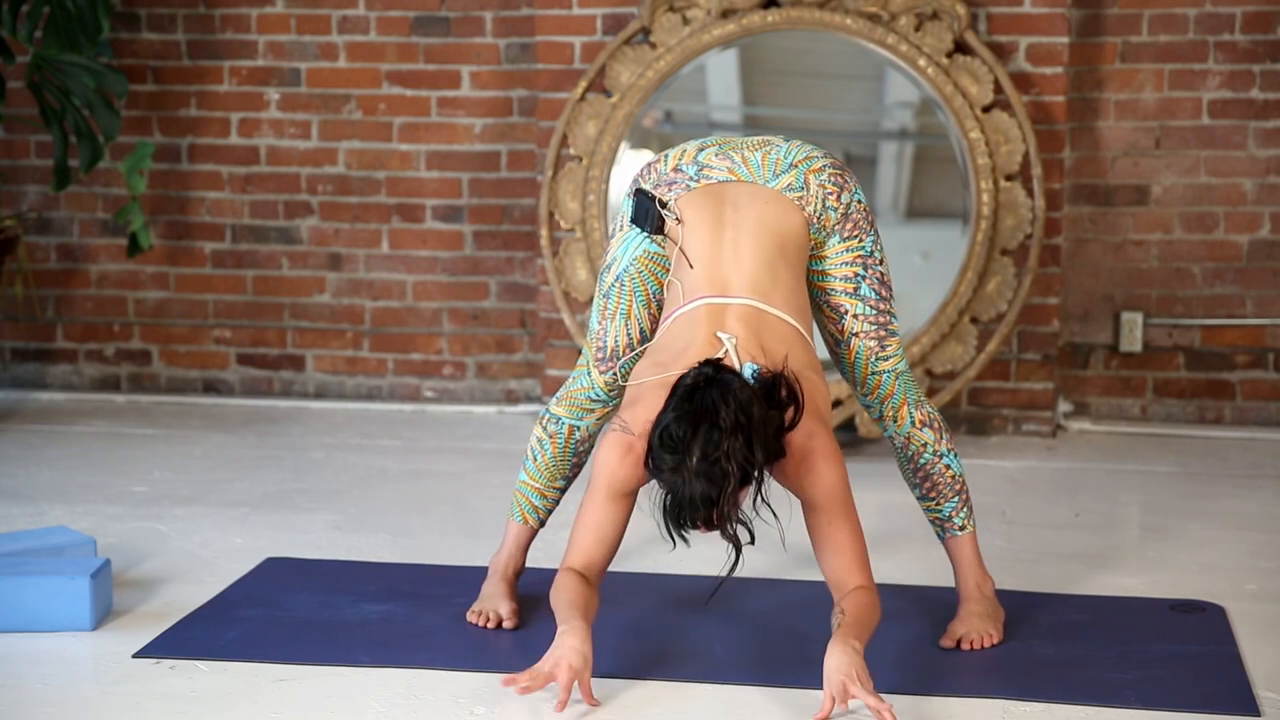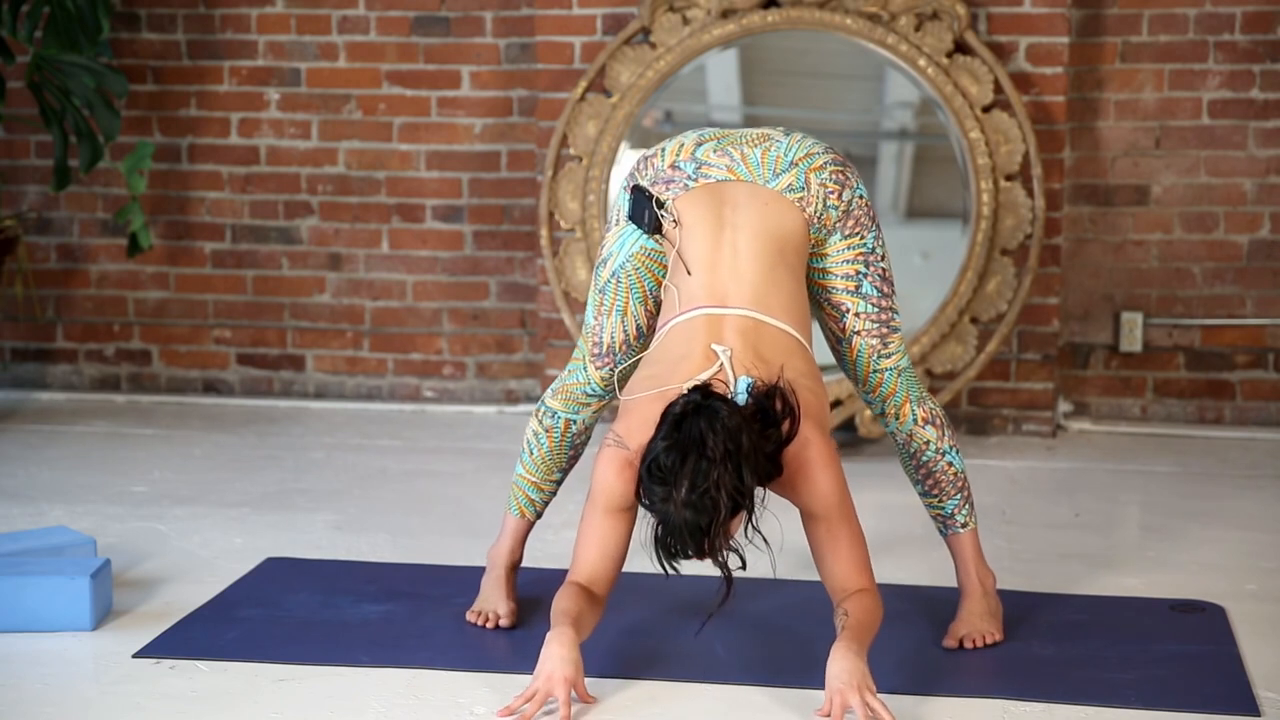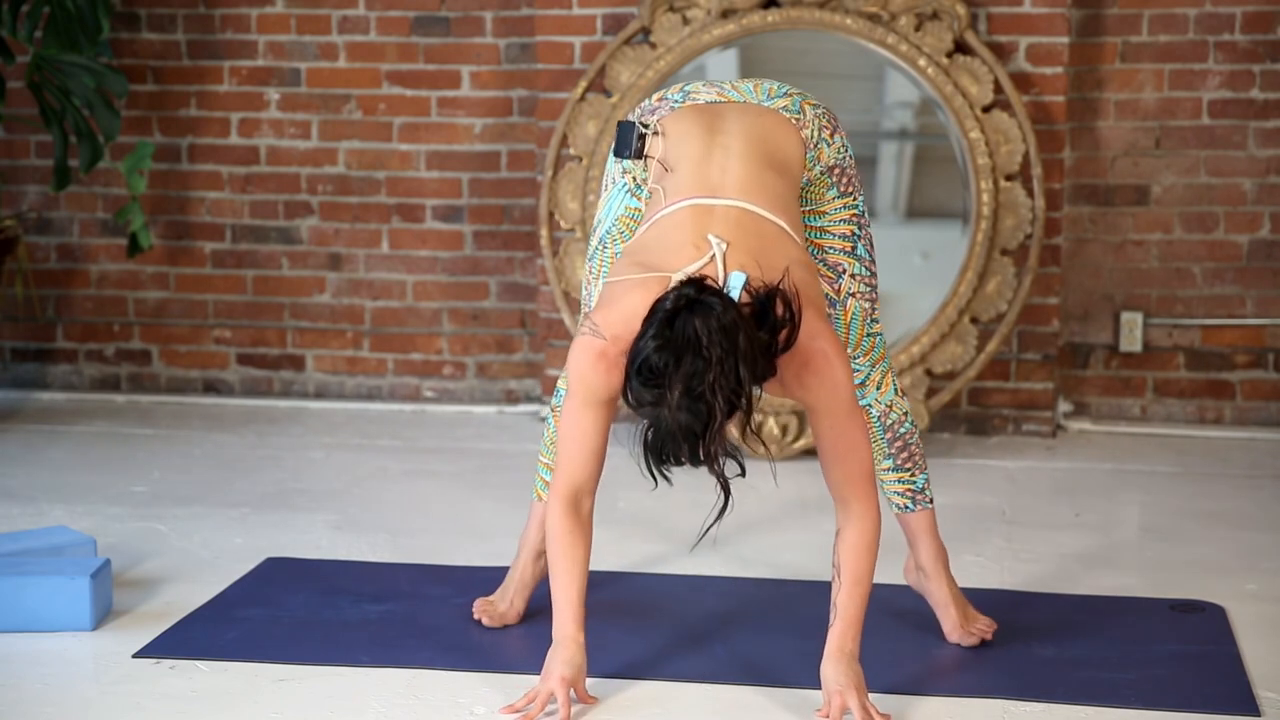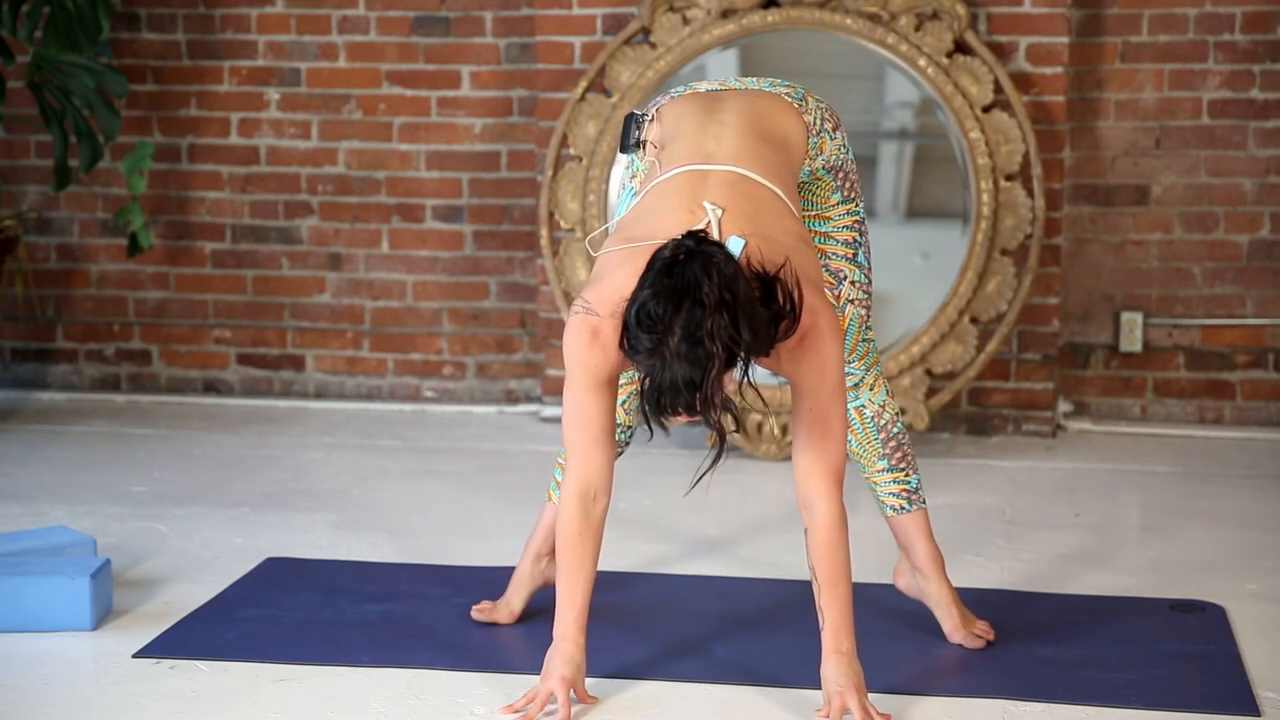
dt=1s
person 1, frame 1
left shoulder: (804, 439)
right shoulder: (632, 433)
left elbow: (856, 588)
right elbow: (578, 570)
left wrist: (845, 649)
right wrist: (573, 633)
left knee: (891, 393)
right knee: (593, 386)
left ankle: (974, 584)
right ankle: (505, 563)
person 1, frame 2
left shoulder: (800, 448)
right shoulder: (632, 445)
left elbow: (857, 591)
right elbow: (586, 586)
left wrist: (848, 654)
right wrist: (561, 640)
left knee: (892, 387)
right knee: (587, 378)
left ankle: (975, 577)
right ankle: (505, 556)
person 1, frame 3
left shoulder: (808, 347)
right shoulder: (608, 337)
left elbow: (856, 505)
right elbow: (571, 496)
left wrist: (841, 657)
right wrist: (566, 645)
left knee: (864, 363)
left ankle: (928, 564)
right ankle: (529, 556)
person 1, frame 4
left shoulder: (803, 321)
right shoulder: (600, 315)
left elbow: (821, 497)
right elbow: (586, 487)
left wrist: (839, 658)
right wrist: (565, 647)
left knee: (853, 368)
right knee: (611, 392)
left ankle: (923, 569)
right ankle: (539, 559)
